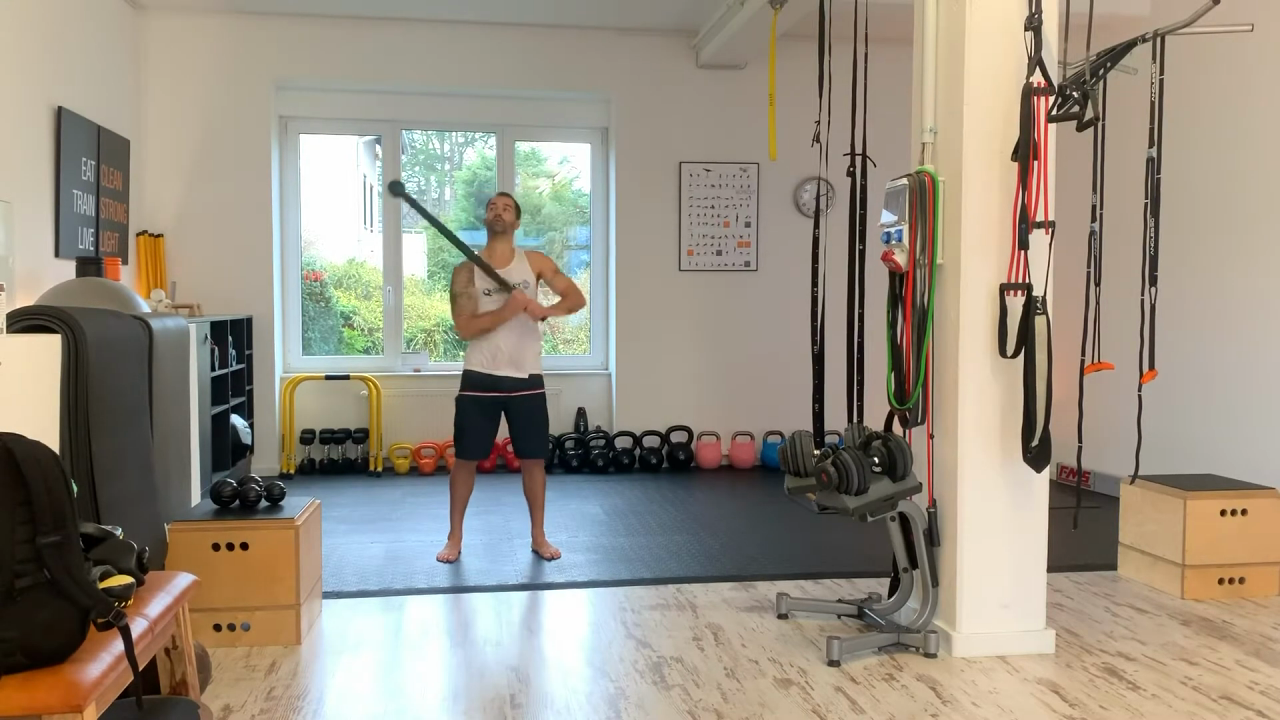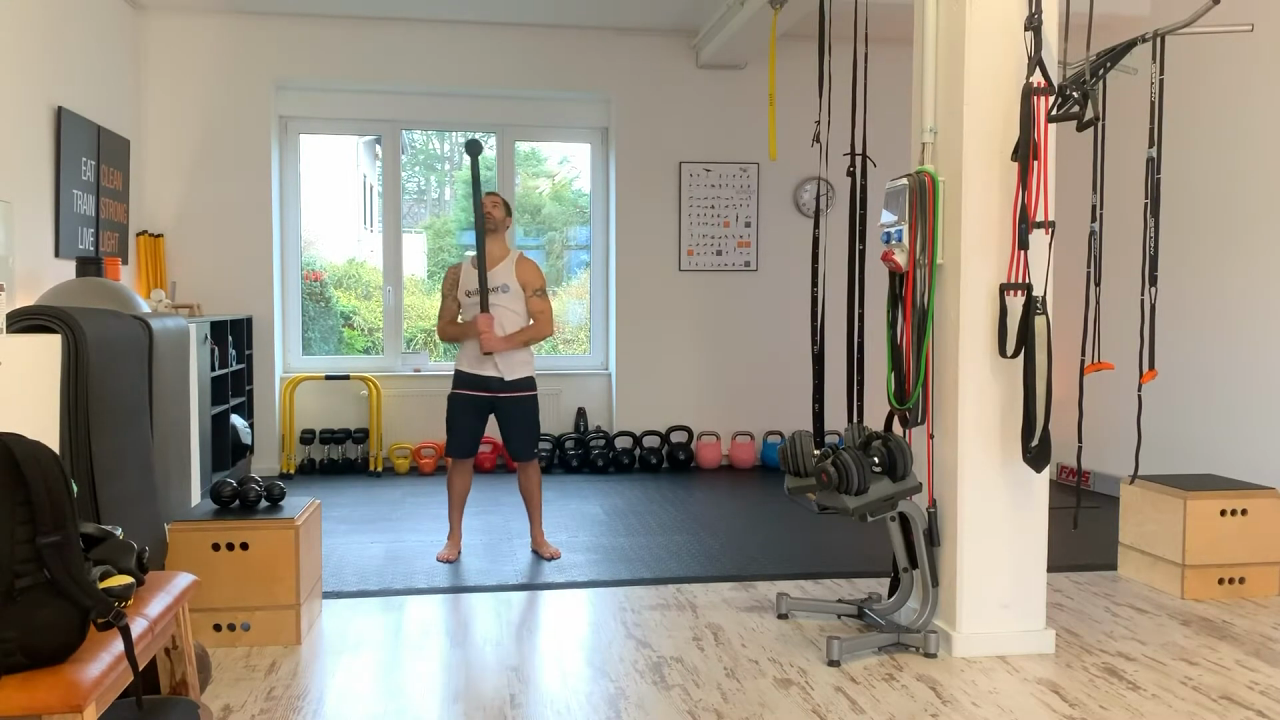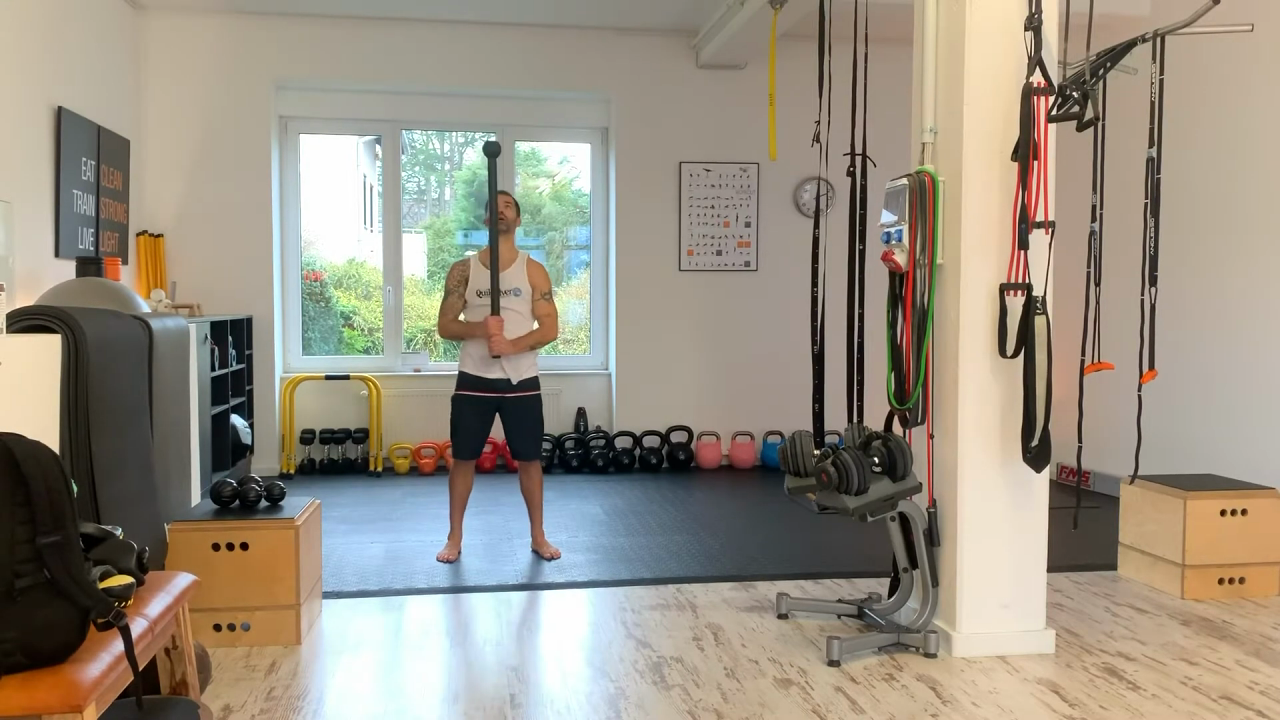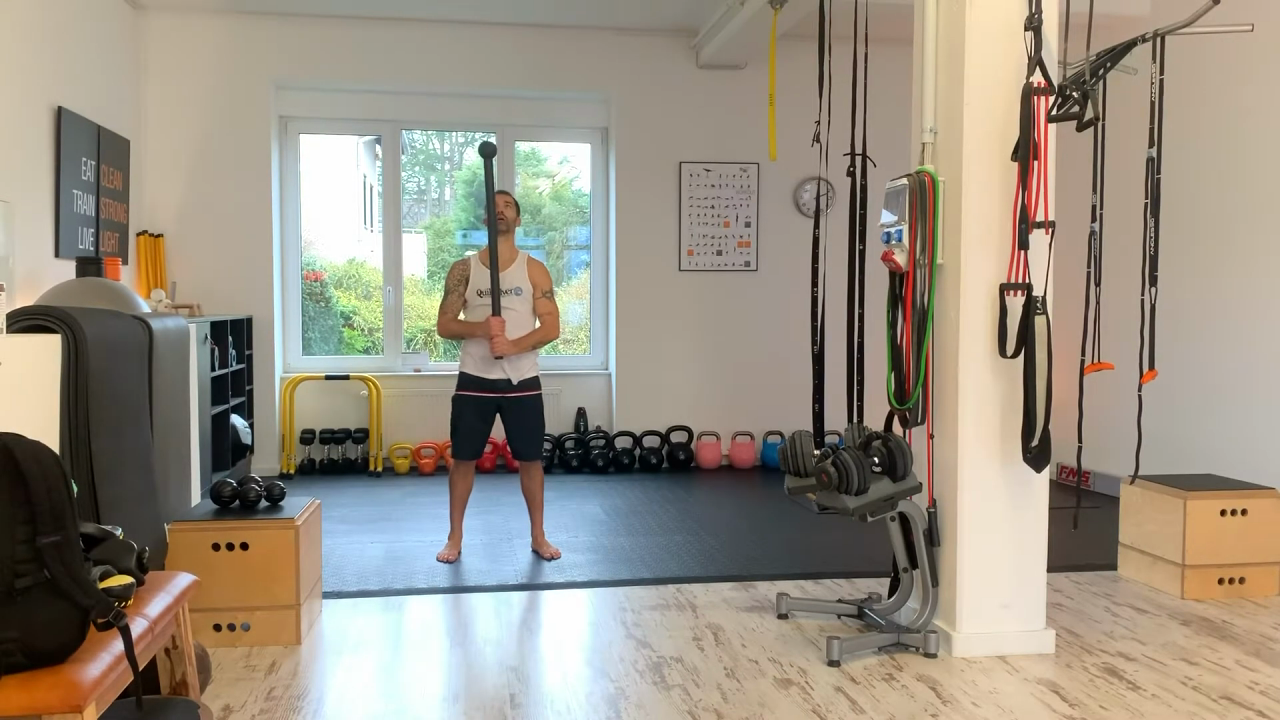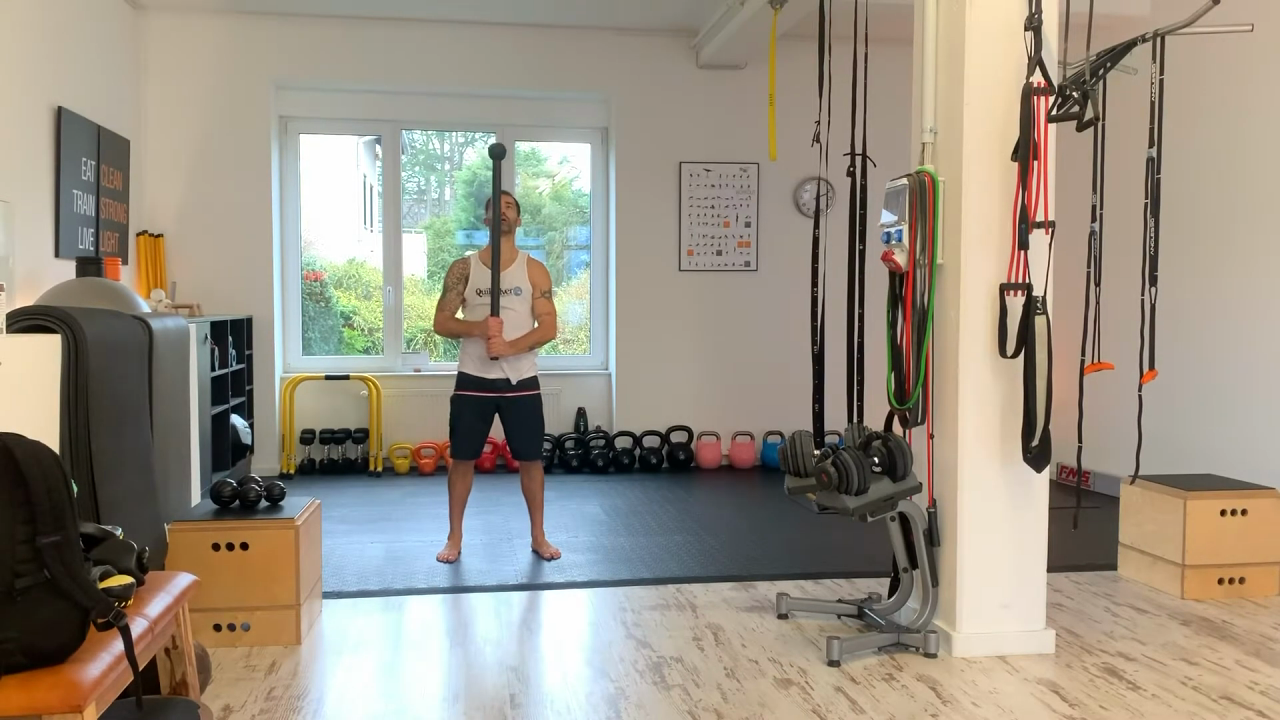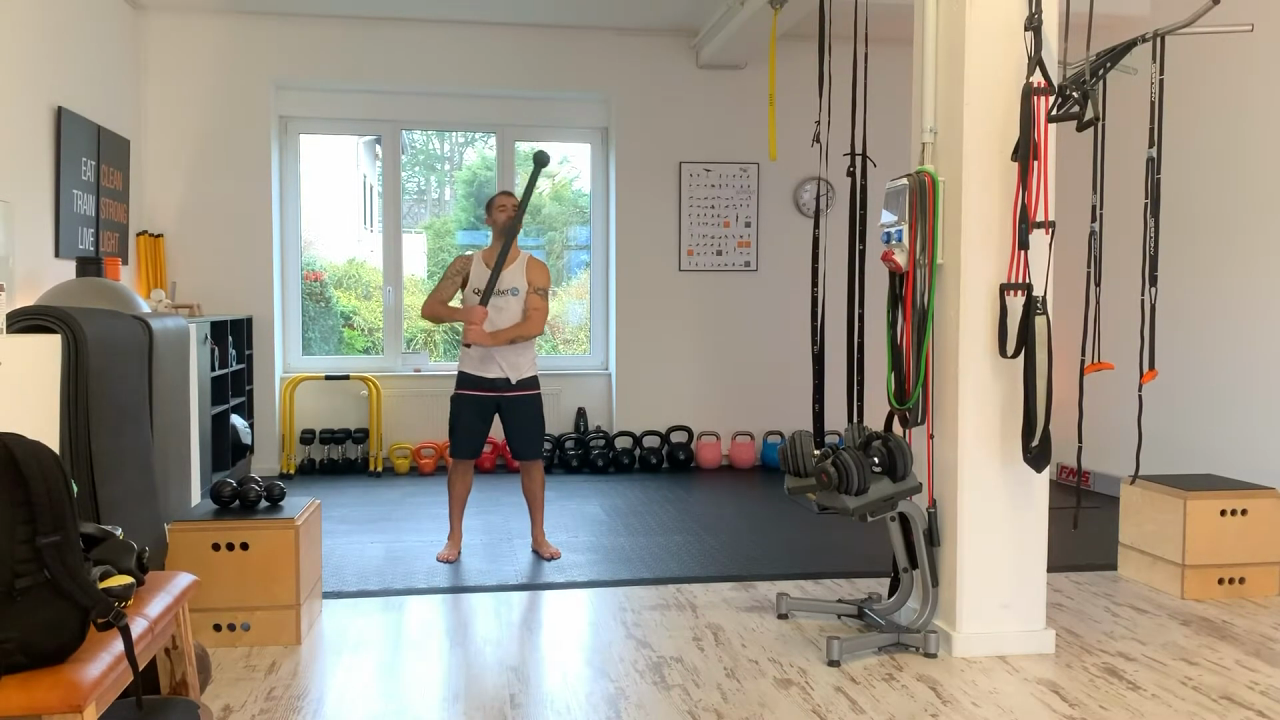
dt=0.3s
person 1, frame 1
left shoulder: (533, 261)
right shoulder: (466, 271)
left elbow: (577, 297)
right elbow: (464, 328)
left wrist: (546, 309)
right wrist: (510, 308)
left hip: (525, 379)
right hip: (480, 379)
left knee: (533, 458)
right knee: (466, 458)
left ankle: (538, 536)
right ankle: (455, 537)
person 1, frame 2
left shoulder: (524, 267)
right shoulder: (457, 273)
left elbow: (545, 325)
right elbow: (444, 329)
left wrist: (503, 341)
right wrist: (471, 328)
left hip: (516, 381)
right hip: (469, 380)
left knee: (526, 459)
right knee: (460, 458)
left ankle: (537, 535)
right ankle: (454, 537)
person 1, frame 3
left shoulder: (533, 270)
right shoulder: (463, 270)
left elbow: (550, 328)
right elbow: (445, 325)
left wrist: (512, 345)
right wrist: (479, 329)
left hip: (522, 381)
right hip: (474, 381)
left knee: (529, 459)
right knee: (463, 459)
left ankle: (538, 536)
right ankle: (455, 537)
person 1, frame 4
left shoulder: (534, 269)
right shoulder: (463, 269)
left elbow: (551, 326)
right elbow: (445, 325)
left wrist: (514, 345)
right wrist: (481, 329)
left hip: (523, 381)
right hip: (475, 381)
left knee: (530, 459)
right knee: (464, 459)
left ankle: (538, 536)
right ankle: (455, 537)
person 1, frame 5
left shoulder: (534, 269)
right shoulder: (463, 268)
left elbow: (548, 328)
right elbow: (441, 322)
left wrist: (509, 347)
right wrist: (479, 329)
left hip: (521, 381)
right hip: (474, 380)
left knee: (530, 459)
right knee: (463, 459)
left ankle: (538, 536)
right ankle: (455, 537)
person 1, frame 6
left shoulder: (534, 267)
right shoulder: (465, 264)
left elbow: (535, 324)
right elbow: (429, 308)
left wrist: (488, 337)
right wrist: (463, 313)
left hip: (521, 380)
right hip: (474, 380)
left knee: (531, 459)
right knee: (462, 458)
left ankle: (538, 536)
right ankle: (455, 537)
